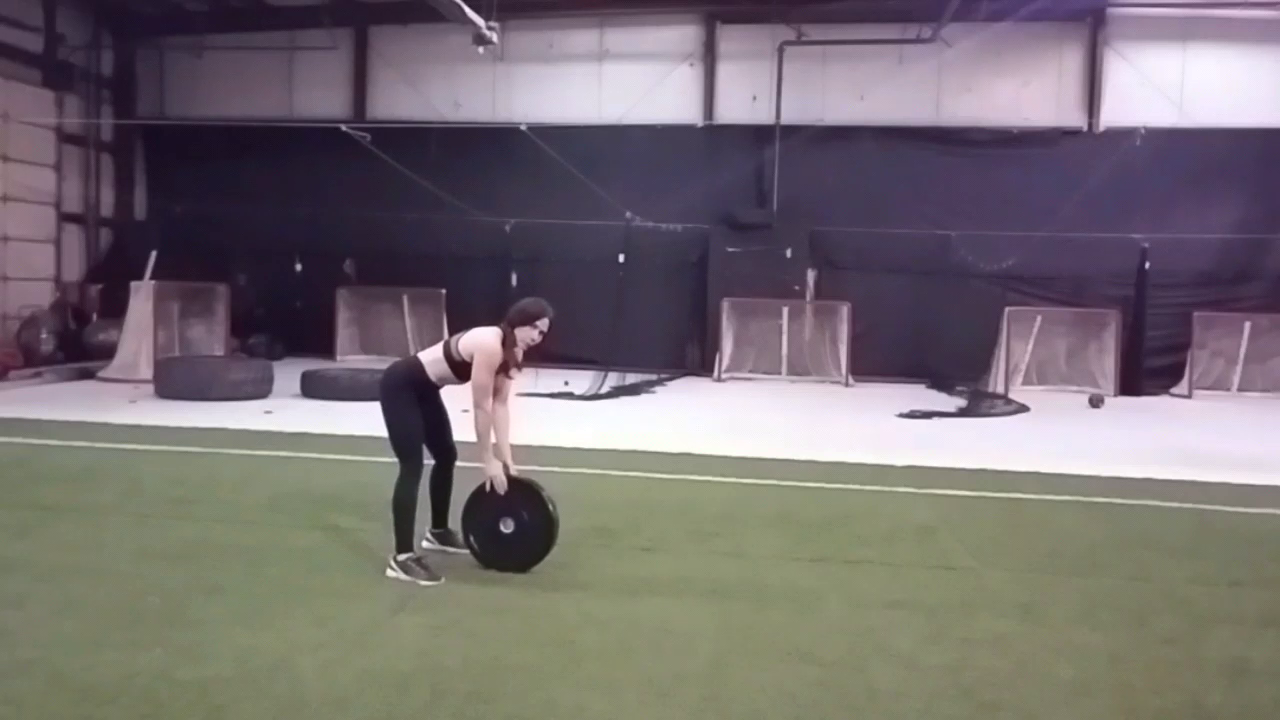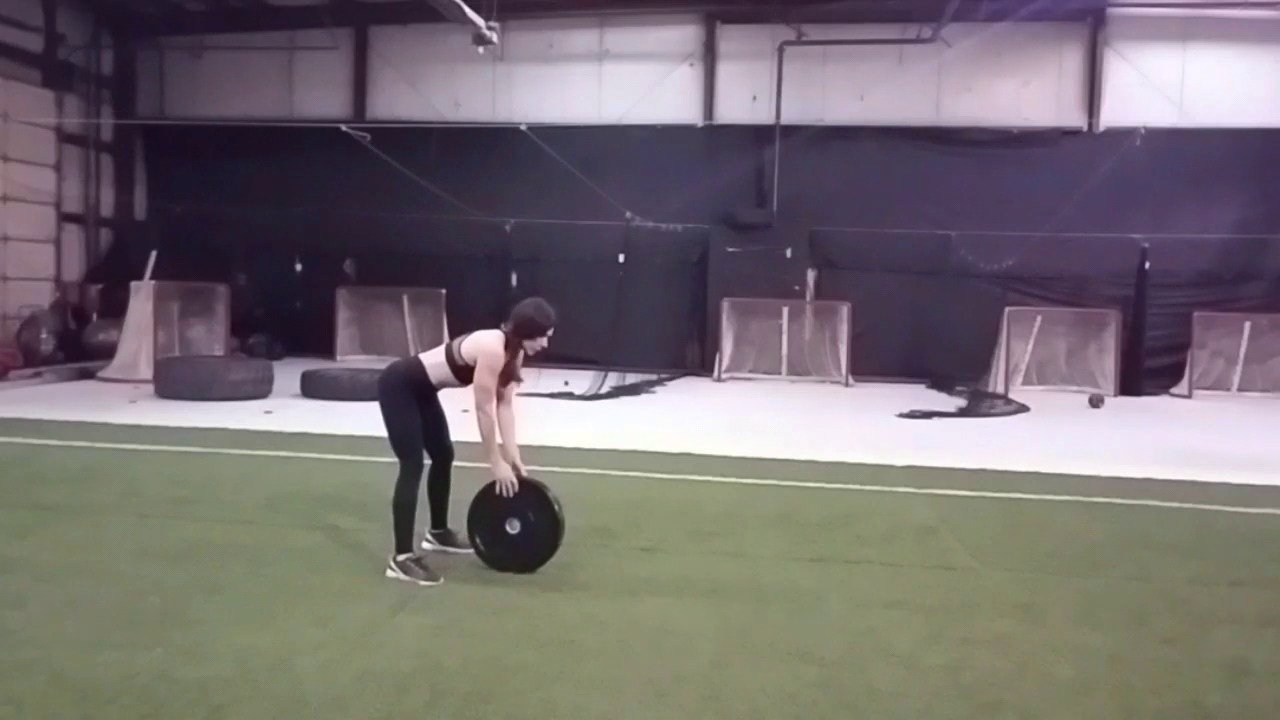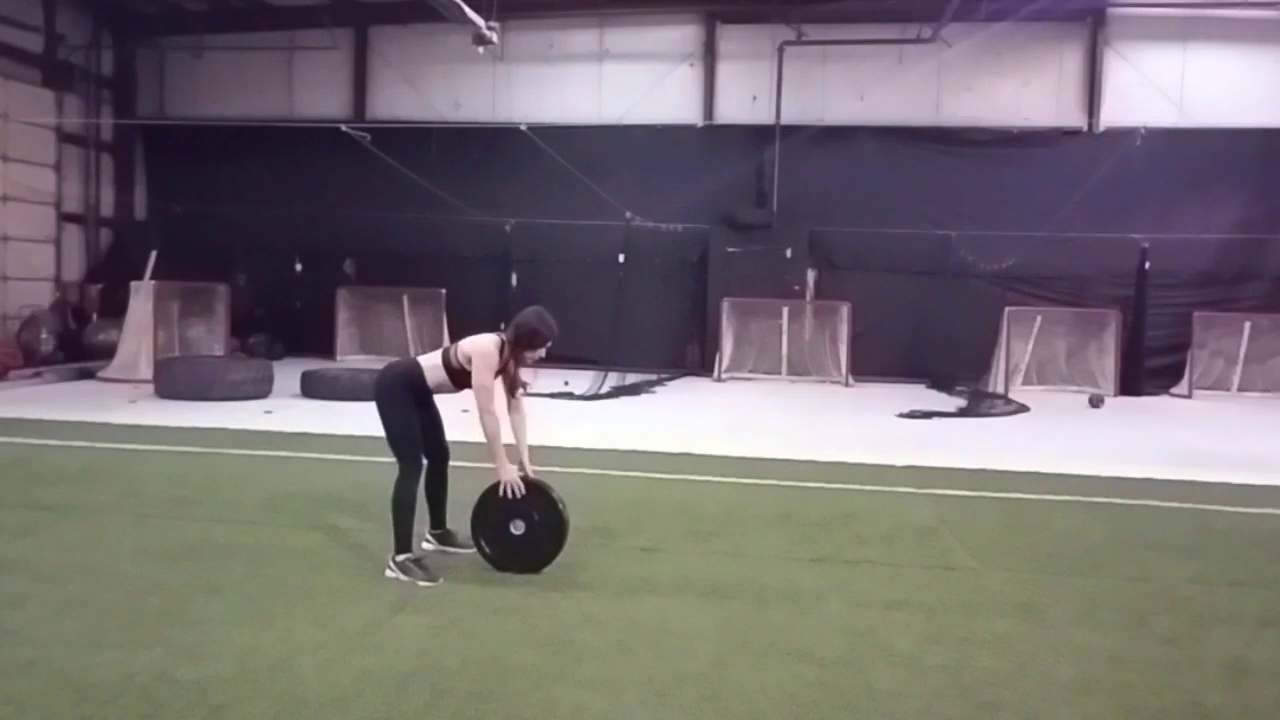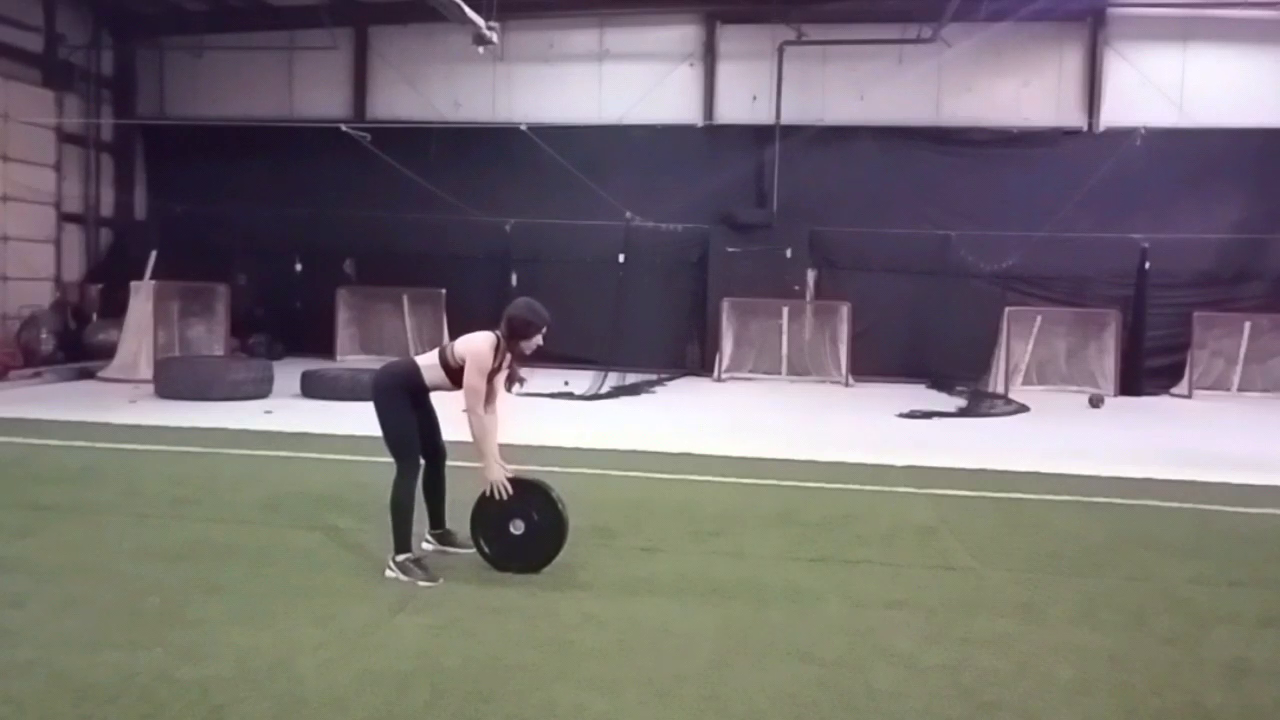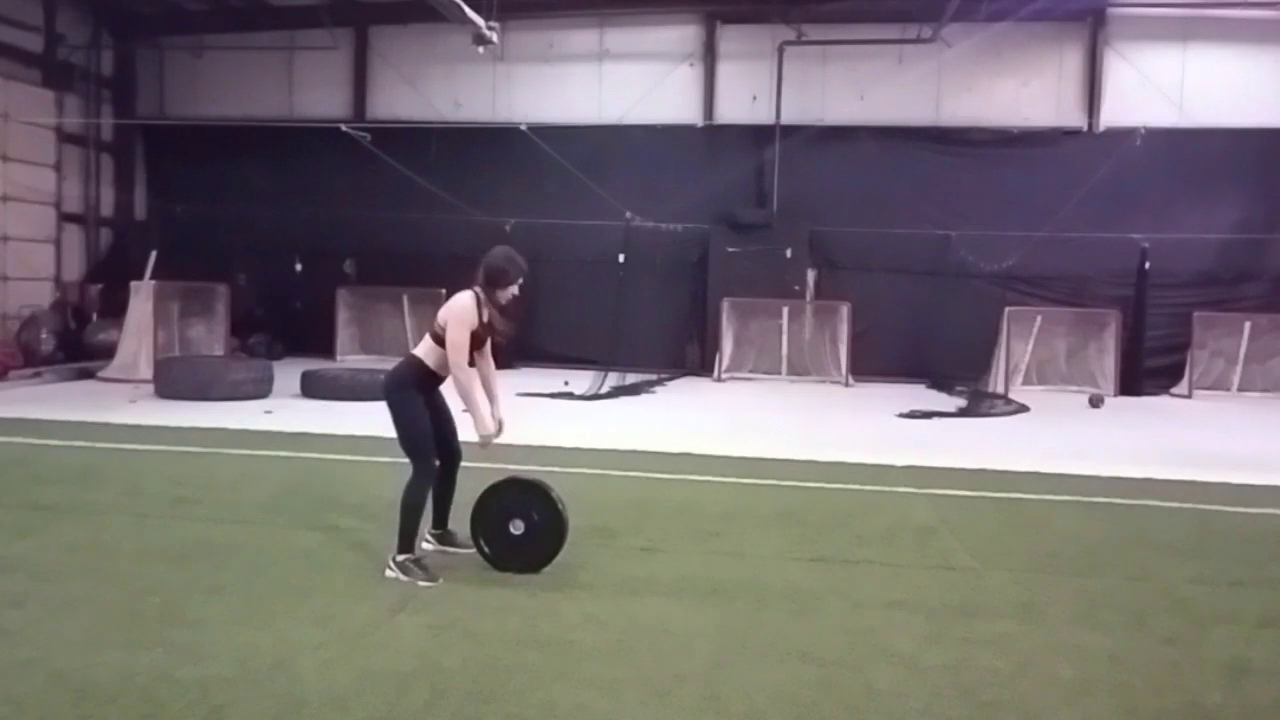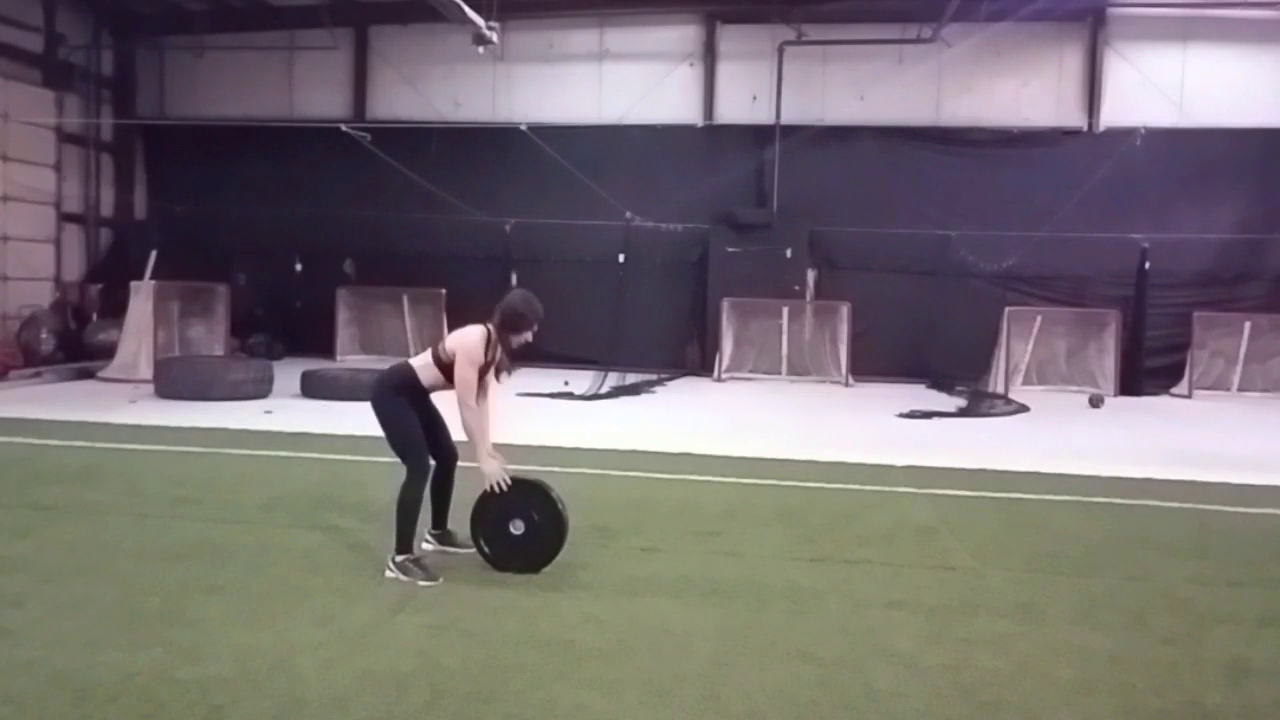
dt=0.7s
person 1, frame 1
left shoulder: (512, 350)
right shoulder: (489, 346)
left elbow: (499, 404)
right elbow: (481, 408)
left wrist: (505, 456)
right wrist: (488, 460)
left hip: (424, 390)
right hip: (400, 386)
left knee: (447, 457)
right knee: (412, 467)
left ankle: (438, 533)
right ankle: (401, 558)
person 1, frame 2
left shoulder: (513, 352)
right shoulder: (492, 349)
left elbow: (504, 406)
right elbow: (484, 411)
left wrist: (514, 456)
right wrist: (497, 463)
left hip: (422, 390)
right hip: (399, 386)
left knee: (444, 457)
right knee: (412, 466)
left ankle: (438, 533)
right ankle: (401, 558)
person 1, frame 3
left shoulder: (508, 352)
right shoulder: (487, 350)
left elbow: (514, 402)
right elbow: (486, 412)
left wrist: (523, 455)
right wrist: (503, 465)
left hip: (417, 391)
right hip: (395, 386)
left knee: (439, 457)
right knee: (411, 466)
left ankle: (437, 533)
right ankle: (400, 558)
person 1, frame 4
left shoulder: (503, 352)
right shoulder: (482, 349)
left elbow: (489, 407)
right elbow: (474, 412)
left wrist: (494, 457)
right wrist: (488, 465)
left hip: (414, 390)
right hip: (393, 387)
left knee: (436, 457)
right knee: (409, 466)
left ankle: (437, 532)
right ankle: (400, 558)
person 1, frame 5
left shoulder: (488, 307)
right shoulder: (464, 305)
left elbow: (484, 358)
right elbow: (459, 367)
left wrist: (495, 407)
right wrist: (479, 419)
left hip: (426, 387)
right hip: (405, 385)
left knee: (451, 458)
right knee: (425, 467)
left ankle: (438, 533)
right ankle: (401, 558)
person 1, frame 6
left shoulder: (496, 344)
right shoulder: (473, 343)
left elbow: (481, 398)
right elbow: (467, 407)
left wrist: (488, 447)
right wrist: (483, 460)
left hip: (415, 393)
right hip: (392, 392)
left knee: (447, 457)
right knee: (419, 468)
left ankle: (438, 533)
right ankle: (400, 558)
